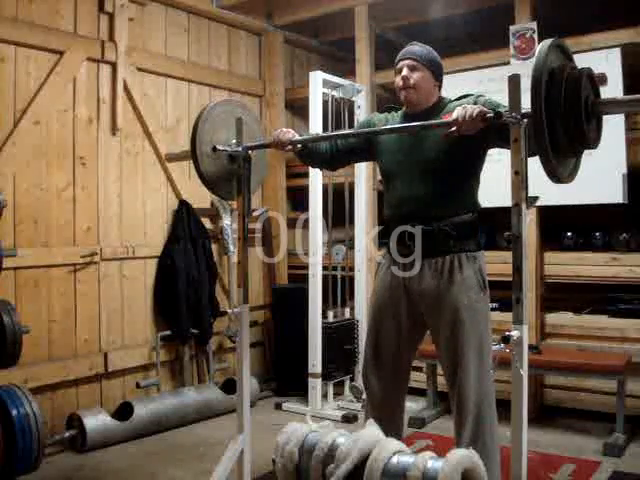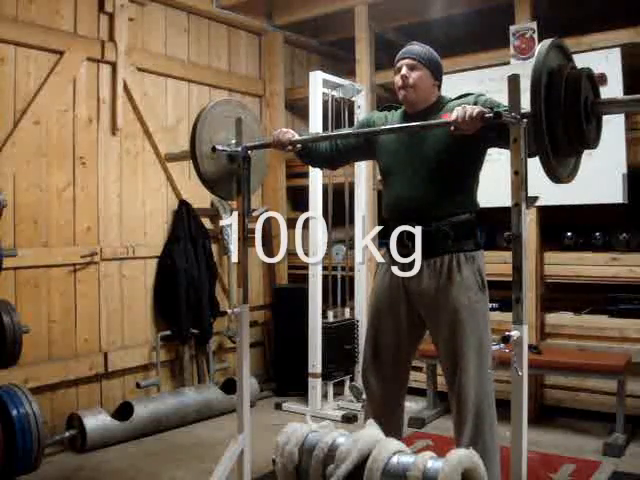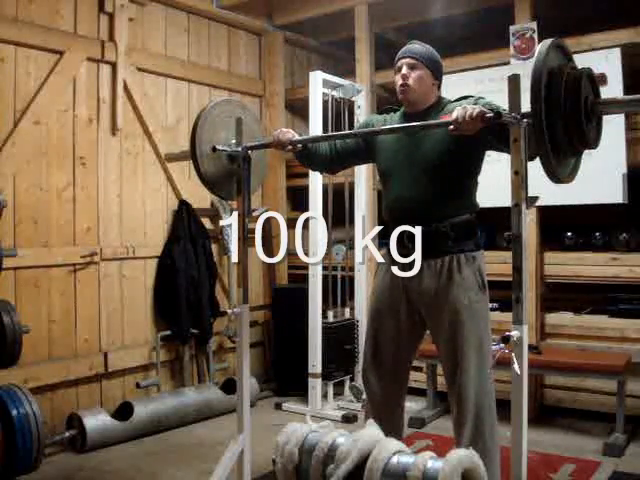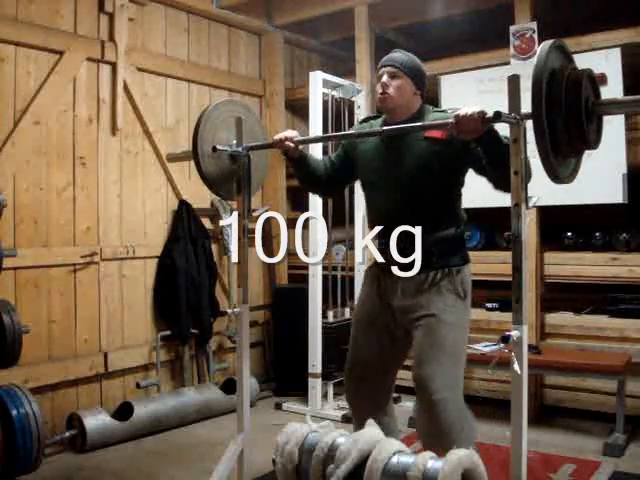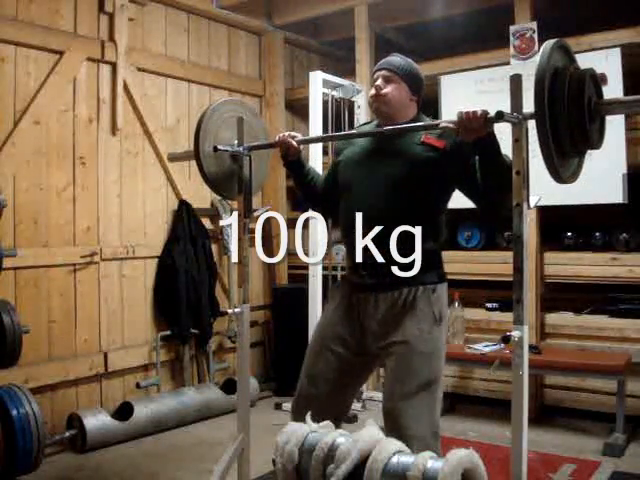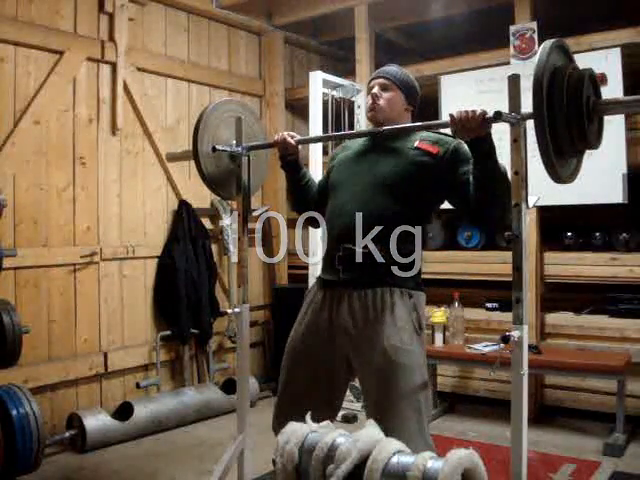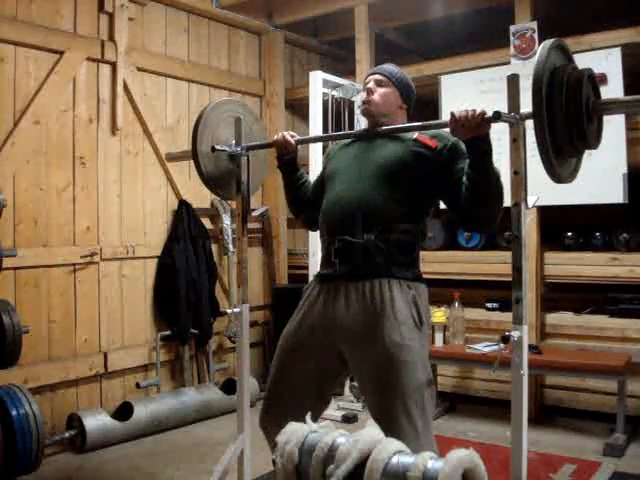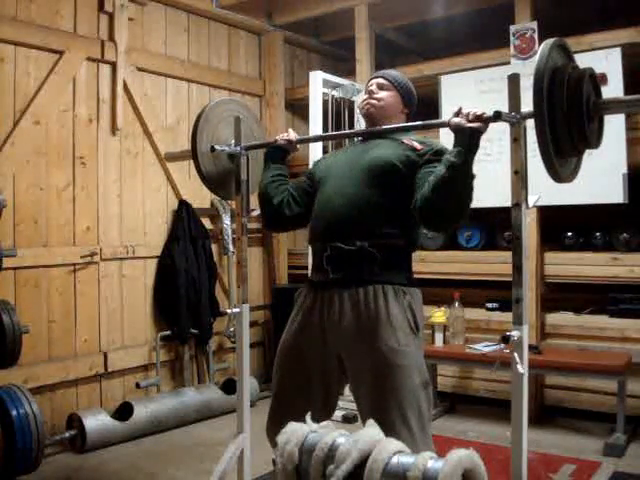
dt=0.5s
person 1, frame 1
left shoulder: (468, 110)
right shoulder: (380, 125)
right elbow: (330, 153)
left wrist: (484, 118)
right wrist: (296, 144)
left hip: (452, 262)
right hip: (395, 263)
left knee: (469, 381)
right knee: (380, 376)
person 1, frame 2
left shoulder: (467, 109)
right shoulder: (380, 124)
right elbow: (331, 152)
left wrist: (485, 118)
right wrist: (297, 143)
left hip: (452, 262)
right hip: (395, 261)
left knee: (468, 381)
right knee: (380, 375)
person 1, frame 3
left shoulder: (467, 112)
right shoulder: (380, 127)
right elbow: (330, 157)
left wrist: (486, 118)
right wrist: (296, 145)
left hip: (453, 263)
right hip: (396, 263)
left knee: (469, 383)
right knee: (380, 377)
person 1, frame 4
left shoulder: (450, 129)
right shoulder: (363, 135)
left elbow: (511, 179)
right elbow: (326, 181)
left wrist: (484, 135)
right wrist: (296, 155)
left hip: (439, 278)
right hip: (382, 277)
left knee: (437, 394)
right knee: (363, 388)
person 1, frame 5
left shoulder: (445, 140)
right shoulder: (350, 142)
left elbow: (498, 203)
right elbow: (326, 201)
left wrist: (484, 141)
right wrist: (294, 160)
left hip: (411, 295)
right hip: (351, 293)
left knee: (409, 423)
right knee: (311, 410)
person 1, frame 6
left shoulder: (438, 148)
right shoulder: (347, 150)
left elbow: (491, 212)
right elbow: (314, 207)
left wrist: (480, 144)
right wrist: (291, 162)
left hip: (388, 300)
right hip: (325, 295)
left knee: (401, 437)
right knee: (293, 425)
person 1, frame 7
left shoulder: (434, 145)
right shoulder: (341, 151)
left elbow: (480, 216)
right elbow: (310, 212)
left wrist: (477, 146)
right wrist: (289, 163)
left hip: (387, 294)
right hip: (325, 290)
left knee: (404, 440)
right knee: (282, 423)
person 1, frame 8
left shoulder: (420, 152)
right shoulder: (331, 161)
left elbow: (440, 212)
right elbow: (278, 214)
left wrist: (465, 143)
right wrist: (275, 156)
left hip: (380, 300)
right hip: (316, 297)
left knee: (401, 442)
right knee: (286, 430)
